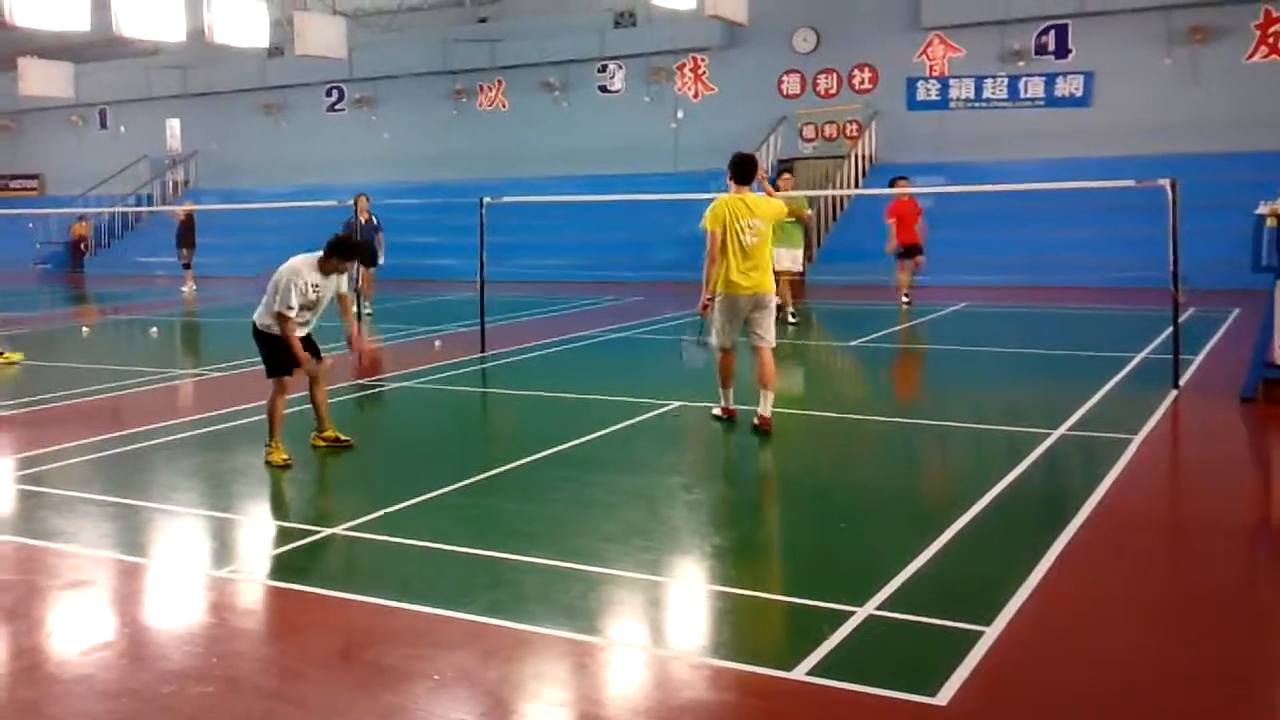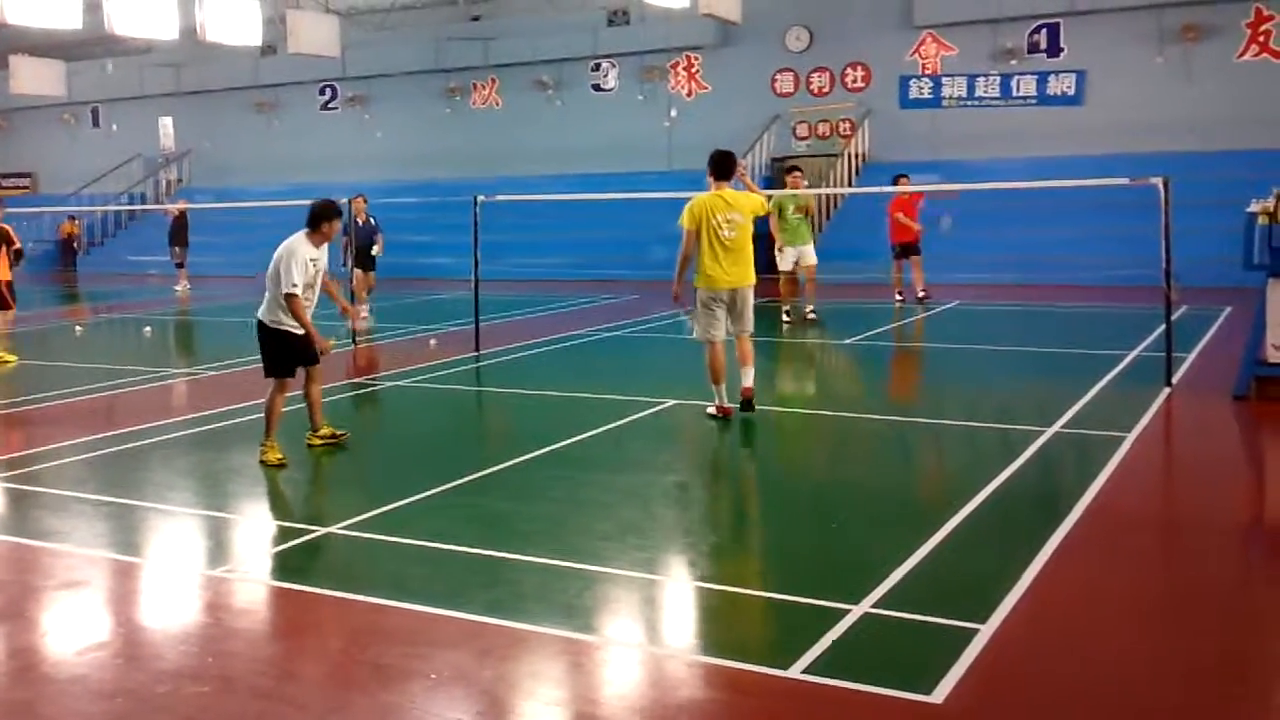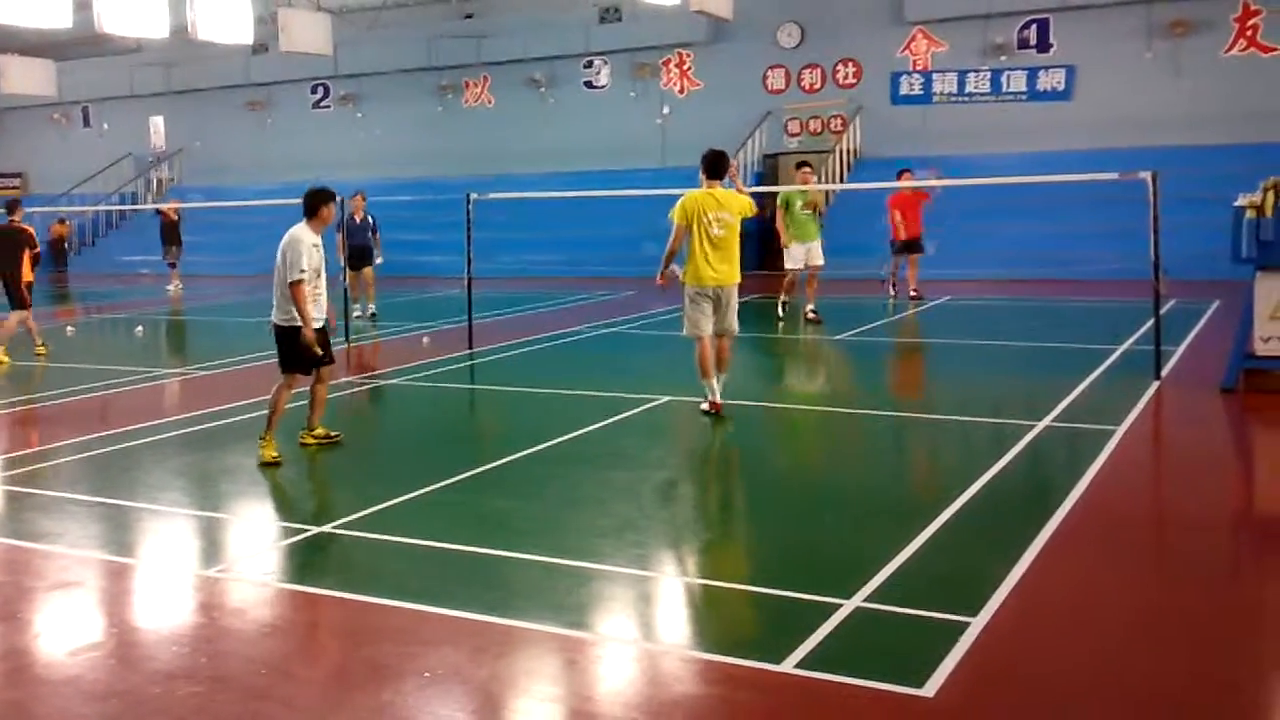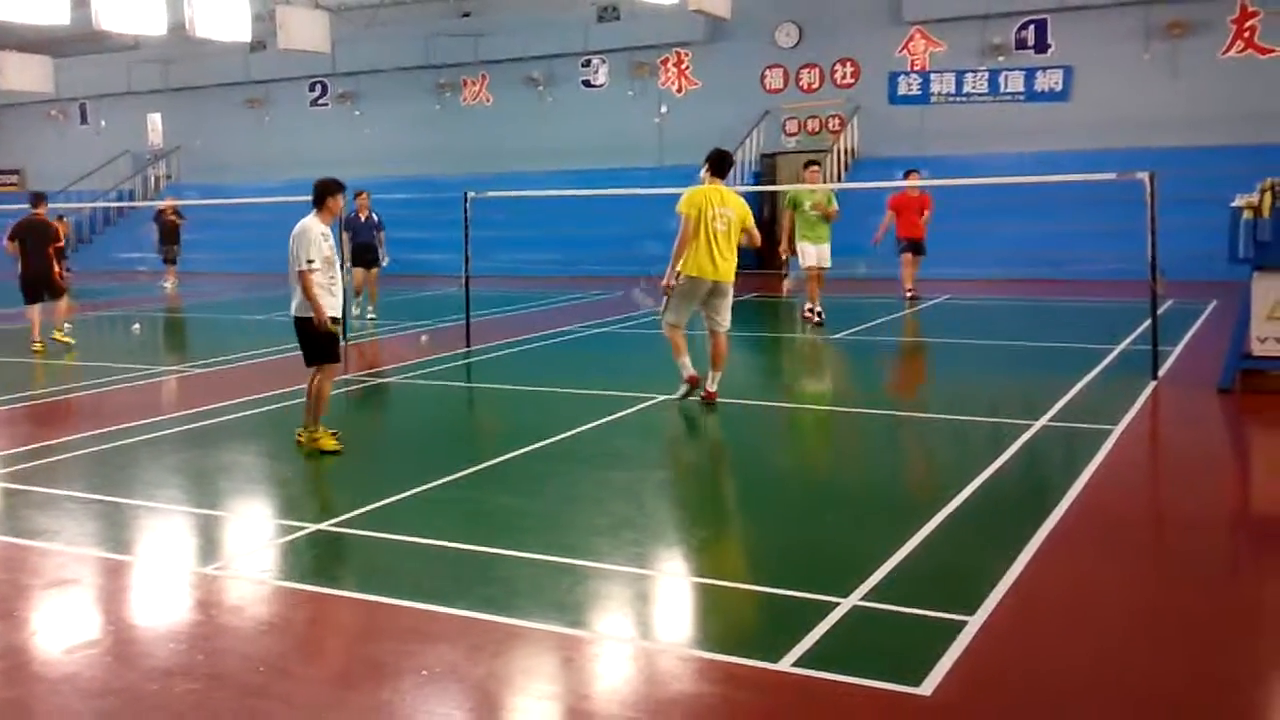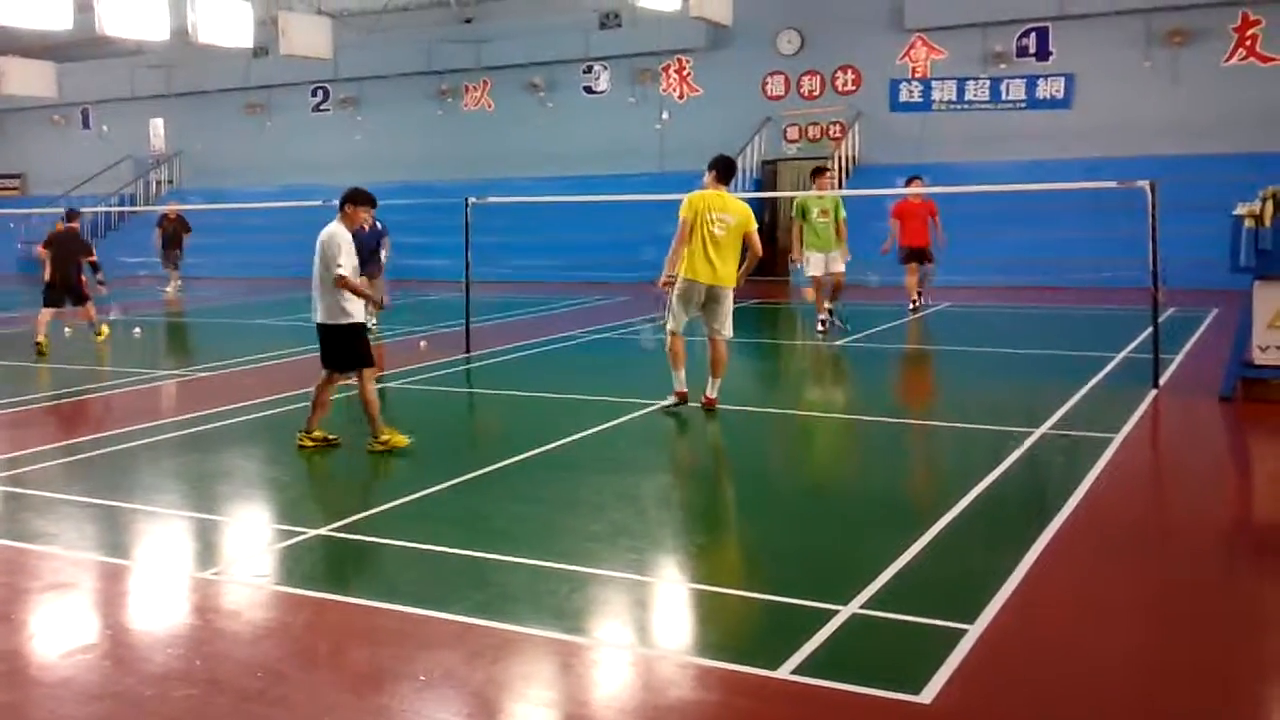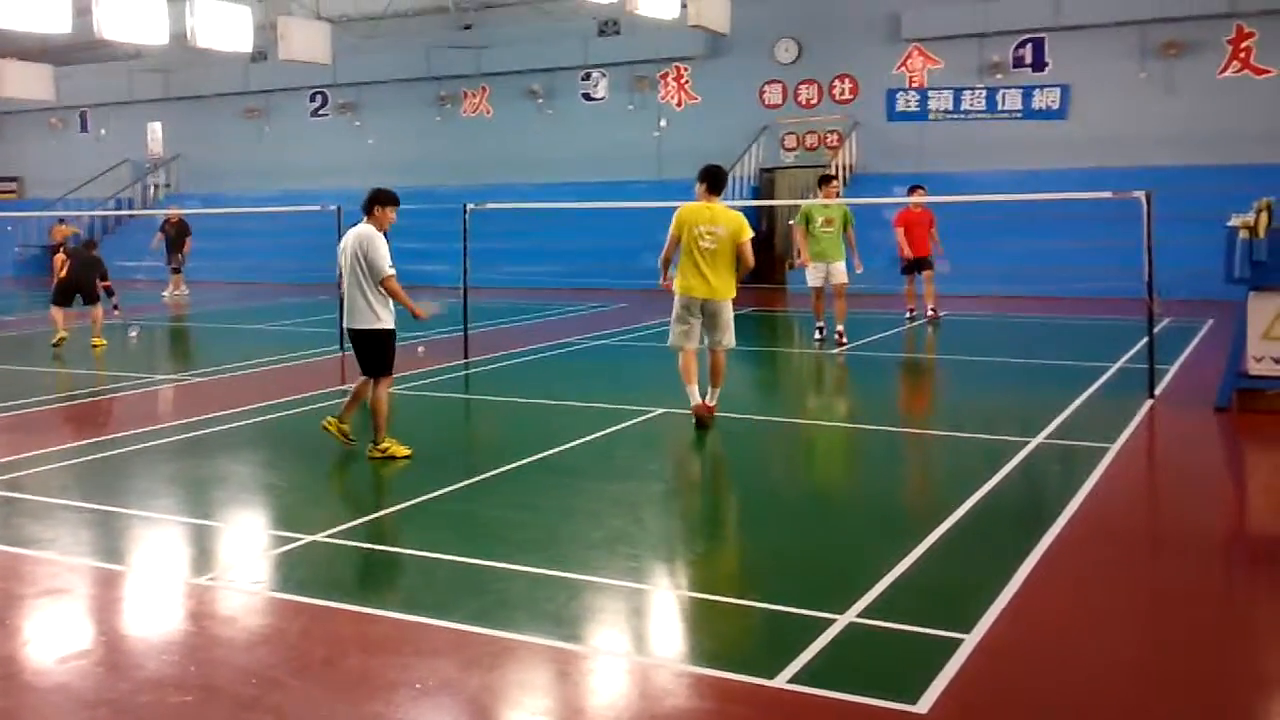
dt=0.3s
person 1, frame 1
left shoulder: (719, 208)
right shoulder: (768, 205)
left elbow: (713, 254)
right elbow: (785, 209)
left wrist: (706, 292)
right wrist: (766, 185)
left hip: (730, 289)
right hip: (763, 289)
left knee: (725, 349)
right knee: (763, 349)
left ankle: (726, 406)
right ankle: (764, 413)
person 1, frame 2
left shoulder: (696, 205)
right shoulder: (747, 201)
left elbow: (687, 251)
right elbow: (766, 204)
left wrist: (678, 283)
right wrist: (746, 180)
left hip: (711, 284)
right hip: (743, 282)
left knee: (714, 342)
right knee: (743, 335)
left ankle: (721, 404)
right ankle: (747, 386)
person 1, frame 3
left shoulder: (689, 201)
right shoulder: (738, 200)
left elbow: (675, 244)
right elbow: (754, 209)
left wrist: (663, 269)
right wrist: (737, 182)
left hip: (698, 280)
right hip: (729, 280)
left knee: (702, 338)
right knee: (723, 336)
left ankle: (713, 398)
right ankle: (715, 392)
person 1, frame 4
left shoulder: (695, 195)
right shoulder: (739, 202)
left elbow: (685, 236)
right elbow: (756, 241)
left wrist: (670, 271)
left hip: (694, 272)
right hip: (725, 277)
left knee: (672, 324)
right knee: (718, 332)
left ankle: (689, 375)
right ankle: (711, 388)
person 1, frame 5
left shoulder: (695, 199)
right shoulder: (743, 209)
left elbow: (681, 239)
right elbow: (756, 251)
left wrist: (668, 271)
right wrist: (741, 275)
left hip: (691, 277)
right hip: (723, 283)
left knee: (675, 332)
right knee: (718, 338)
left ankle: (679, 389)
right ankle: (711, 395)
person 1, frame 6
left shoulder: (684, 213)
right shoulder: (736, 219)
left elbow: (667, 254)
right elbow: (748, 262)
left wrist: (665, 275)
right wrist: (734, 280)
left hip: (688, 292)
right hip: (720, 294)
left knee: (687, 349)
right knee: (718, 349)
left ankle: (696, 402)
right ankle: (710, 403)
person 2, frame 1
left shoulder: (337, 271)
right shoulder: (296, 273)
left elbow: (343, 298)
right elbow: (283, 319)
left wrist: (353, 331)
right wrist: (299, 354)
left hip: (300, 330)
right hip: (272, 328)
left knee: (318, 374)
right knee: (282, 384)
left ankle: (323, 432)
right ankle: (273, 445)
person 2, frame 2
left shoulder: (320, 245)
right shoulder: (295, 251)
right elbow: (291, 299)
left wrist: (341, 303)
right wrist: (315, 335)
left hip: (298, 324)
right hip: (277, 325)
left knee: (314, 373)
right knee: (282, 383)
left ankle: (318, 430)
right ankle: (268, 444)
person 2, frame 3
left shoulder: (314, 237)
right shoulder: (299, 239)
right elbow: (296, 285)
left wrist: (325, 309)
right wrist: (305, 324)
left hip: (314, 321)
right hip: (295, 324)
left knee: (324, 373)
right knee: (290, 380)
left ankle: (312, 430)
right ankle: (267, 440)
person 2, frame 4
left shoulder: (323, 229)
right shoulder: (309, 229)
right elbow: (304, 275)
right wrist: (317, 310)
left hip: (327, 312)
right hip: (314, 314)
left knee: (322, 370)
right knee: (328, 370)
left ankle: (311, 428)
right ankle: (314, 431)
person 2, frame 5
left shoulder: (334, 233)
right shoulder: (338, 236)
right elbow: (342, 279)
right wrist: (371, 297)
left hip: (330, 319)
right hip: (345, 319)
left knee: (332, 375)
right knee: (367, 374)
left ankle: (310, 432)
right ankle: (379, 435)
person 2, frame 6
left shoulder: (350, 235)
right shoulder: (373, 237)
left elbow: (343, 280)
right elbow: (387, 281)
right wrist: (412, 308)
left hip: (355, 321)
right hip: (375, 323)
left knee: (372, 377)
right knee: (382, 381)
left ankle: (340, 420)
right ankle: (380, 443)
